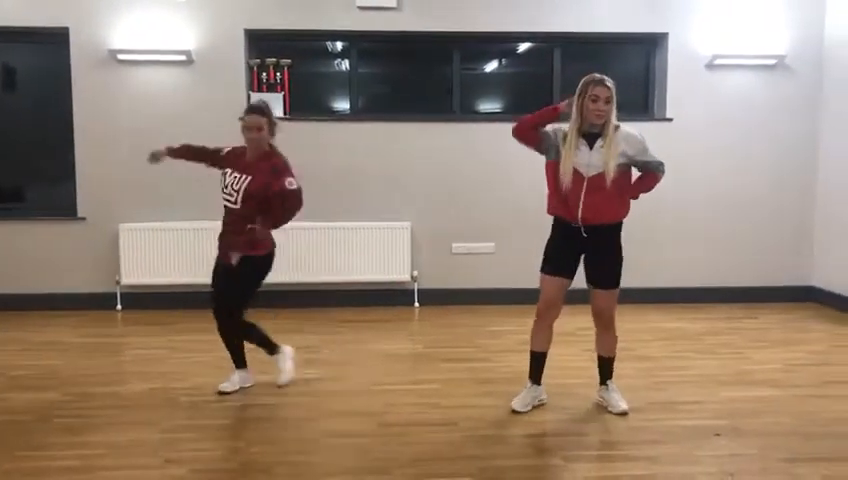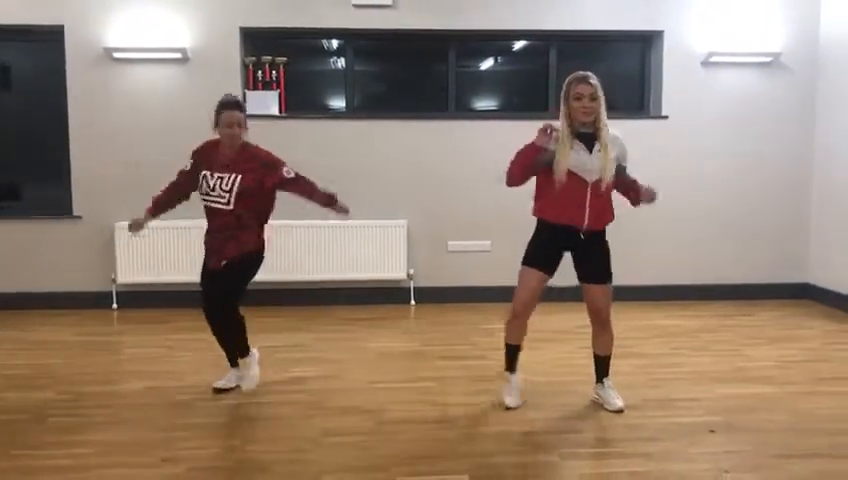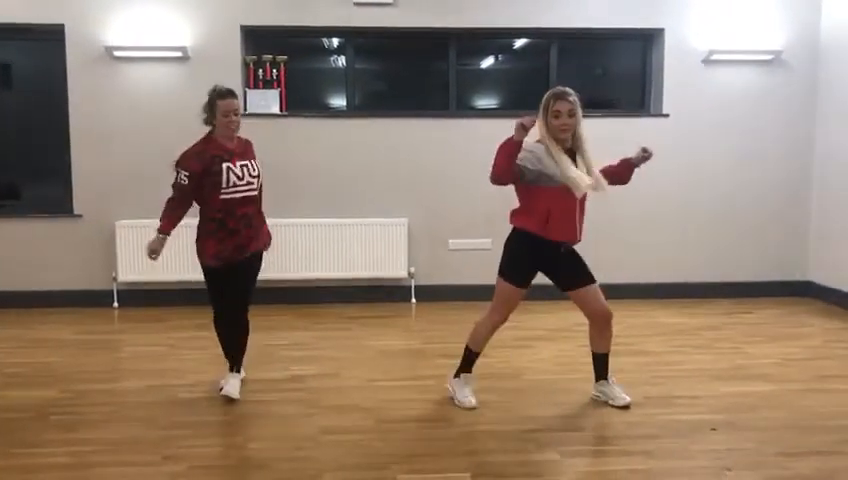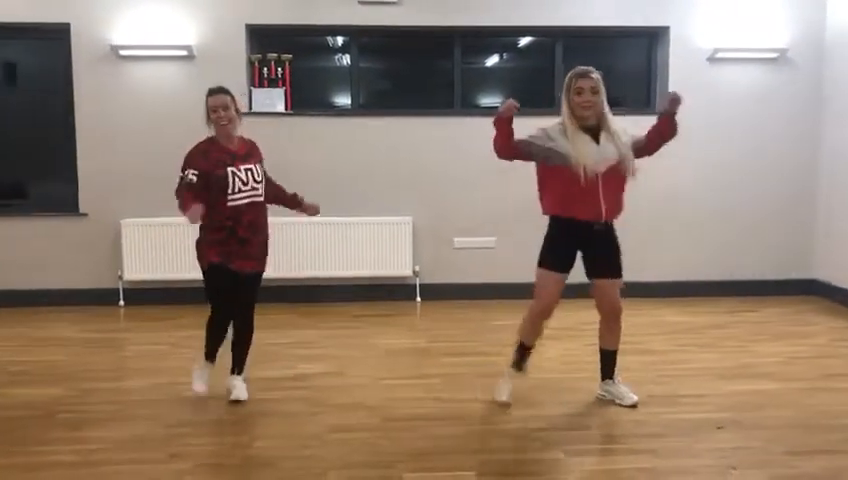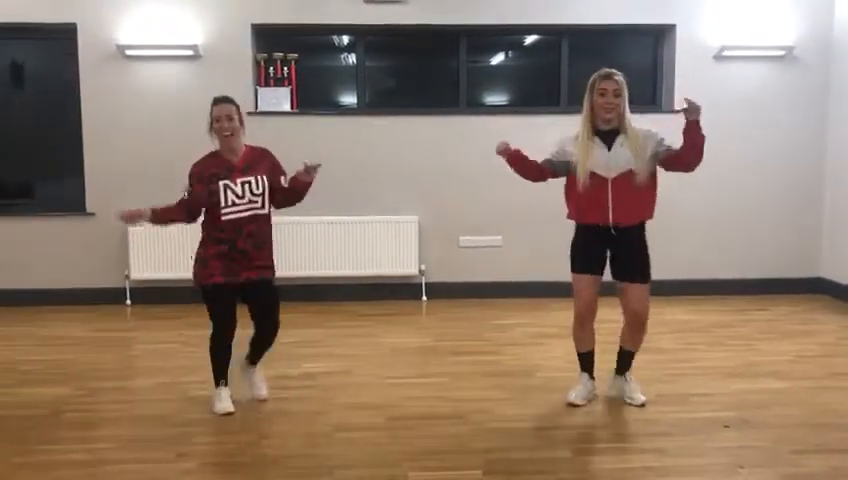
dt=0.3s
person 1, frame 1
left shoulder: (626, 140)
right shoulder: (560, 140)
left elbow: (656, 170)
right elbow: (521, 131)
left wrist: (629, 195)
right wrist: (558, 111)
left hip: (605, 235)
right hip: (565, 232)
left knee: (604, 317)
right knee: (545, 311)
left ankle: (606, 387)
right ankle: (535, 387)
person 1, frame 2
left shoulder: (612, 142)
right shoulder: (553, 143)
left elbow: (621, 181)
right elbow: (514, 177)
left wrist: (640, 192)
right wrist: (537, 145)
left hip: (592, 236)
right hip: (551, 231)
left knee: (600, 315)
right knee: (519, 306)
left ankle: (603, 386)
right ankle: (511, 377)
person 1, frame 3
left shoulder: (578, 156)
right shoulder: (537, 154)
left elbow: (599, 178)
right elbow: (499, 176)
left wrist: (631, 163)
right wrist: (516, 138)
left hip: (562, 249)
right hip: (528, 245)
left knee: (602, 315)
right knee: (497, 315)
left ankle: (603, 383)
right ankle: (461, 378)
person 1, frame 4
left shoulder: (617, 138)
right shoulder: (553, 136)
left elbow: (648, 144)
right elbow: (508, 151)
left wrist: (668, 116)
right wrist: (504, 121)
left hip: (602, 231)
right hip: (563, 229)
left knee: (612, 309)
right knee: (541, 307)
left ankle: (608, 381)
right ankle: (515, 370)
person 1, frame 5
left shoulder: (644, 140)
right shoulder: (574, 146)
left elbow: (686, 162)
right elbow: (540, 172)
left wrist: (693, 125)
right wrist: (513, 156)
left hip: (630, 236)
right hip: (589, 235)
left knee: (638, 315)
right knee: (583, 312)
left ankle: (623, 375)
right ankle: (586, 379)
person 2, frame 1
left shoulder: (277, 166)
right shoulder: (236, 155)
left elbow: (293, 201)
right elbow: (208, 155)
left wrist: (264, 227)
right wrist: (168, 151)
left hip: (255, 254)
right hip: (229, 249)
left knee: (230, 317)
right knee: (220, 314)
left ankle: (279, 352)
right ankle: (242, 372)
person 2, frame 2
left shoulder: (260, 160)
right shoulder: (203, 154)
left elbow: (296, 183)
right elbow: (179, 188)
left wrist: (330, 201)
right wrist: (149, 214)
left hip: (246, 248)
right hip: (215, 246)
left knee: (221, 304)
right knee: (213, 308)
left ankle: (246, 356)
right ankle: (237, 369)
person 2, frame 3
left shoulder: (246, 147)
right shoulder: (197, 155)
right elbow: (181, 198)
right wrist: (162, 234)
left hip: (251, 243)
right hip: (215, 246)
left knee: (239, 309)
right knee: (223, 310)
left ankle: (234, 373)
right ankle: (234, 368)
person 2, frame 4
left shoulder: (251, 149)
right shoulder: (201, 153)
right elbow: (186, 190)
left wrist: (297, 203)
right wrist: (190, 206)
left hip: (252, 249)
right hip: (216, 250)
left knee: (244, 316)
right knee: (222, 312)
left ankle: (237, 376)
right ankle: (206, 363)
person 2, frame 5
left shoulder: (264, 160)
right shoulder: (204, 168)
left elbow: (285, 197)
right elbow: (188, 209)
left wrist: (302, 181)
right wrist: (148, 214)
left hip: (259, 264)
right hip: (217, 264)
left knee: (268, 326)
right knee: (224, 328)
left ankle: (251, 366)
right ankle: (221, 387)
